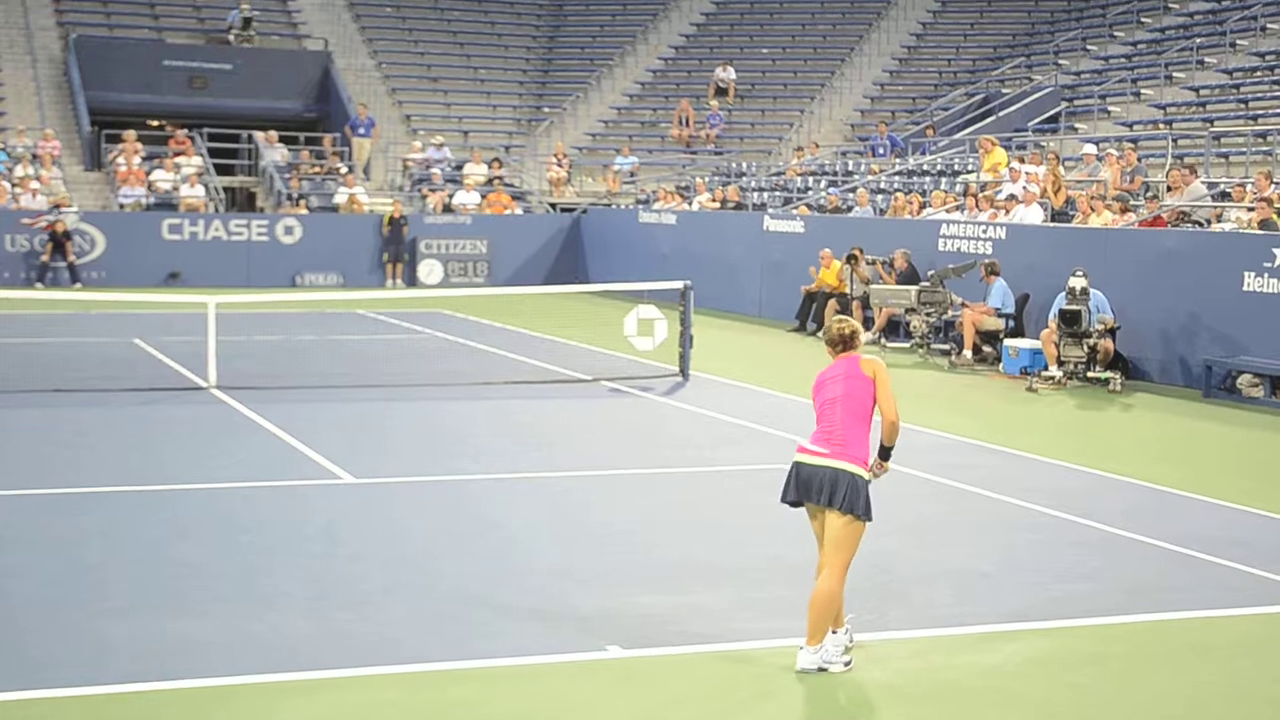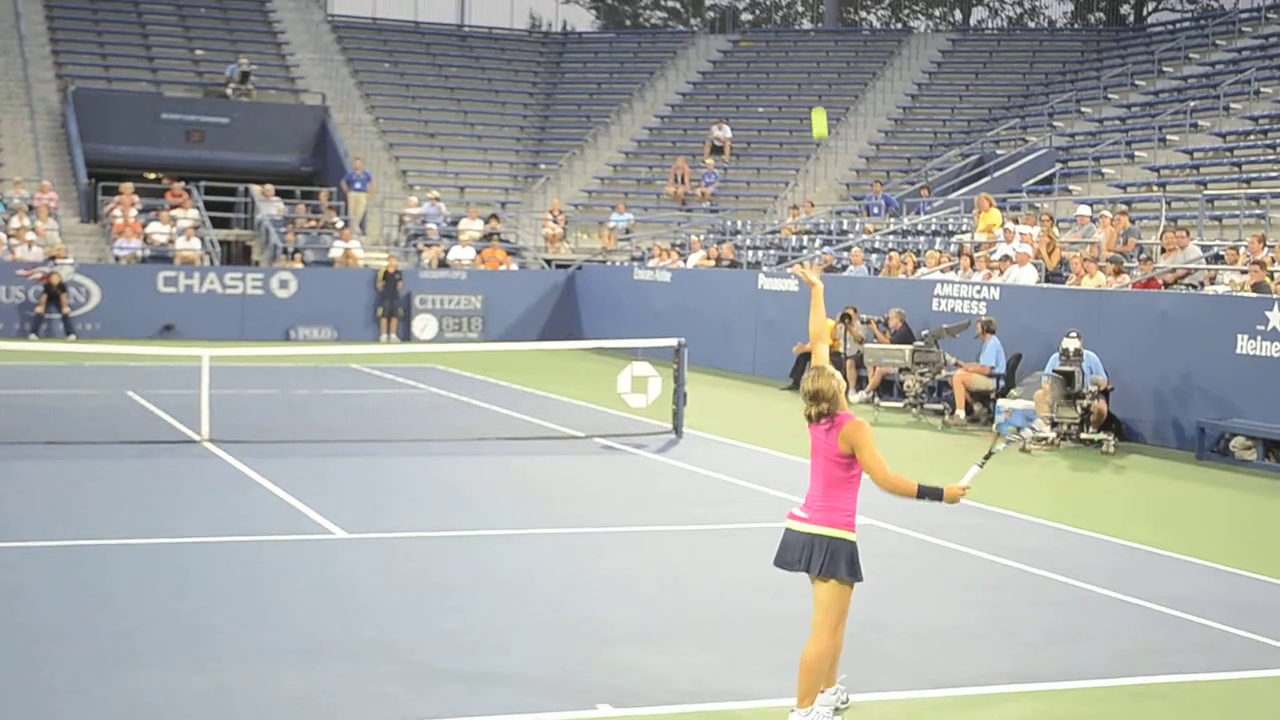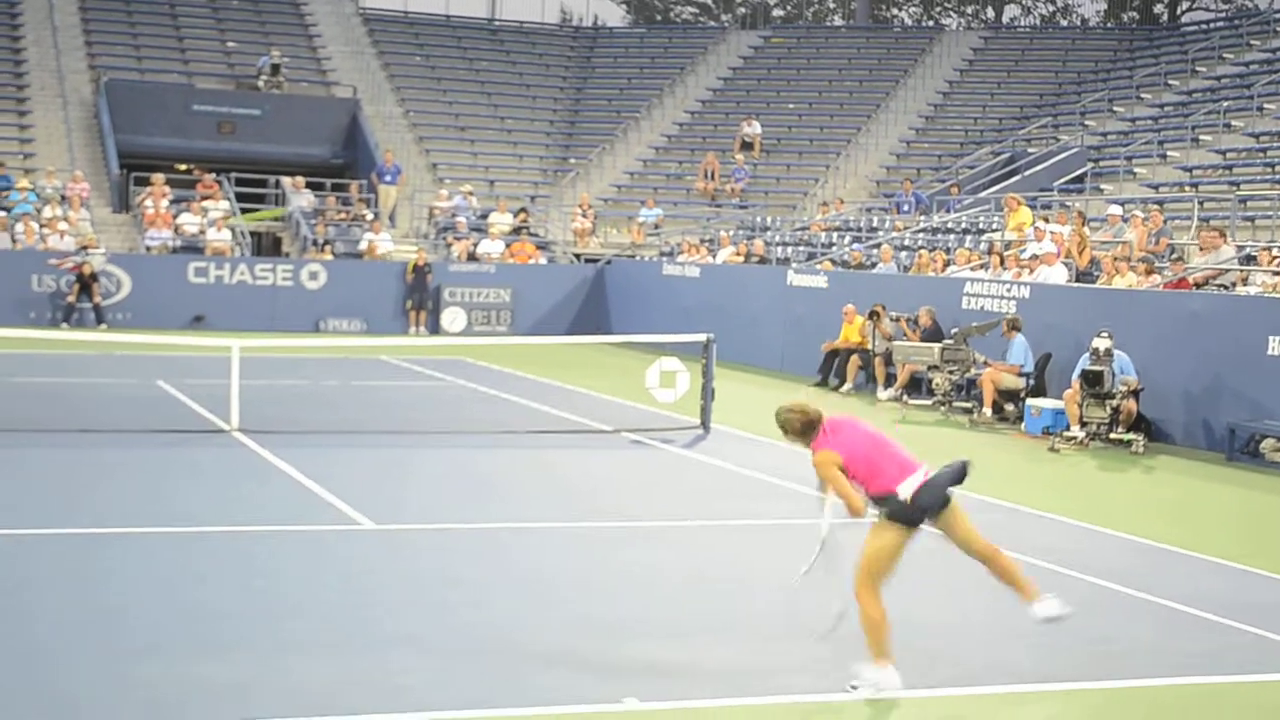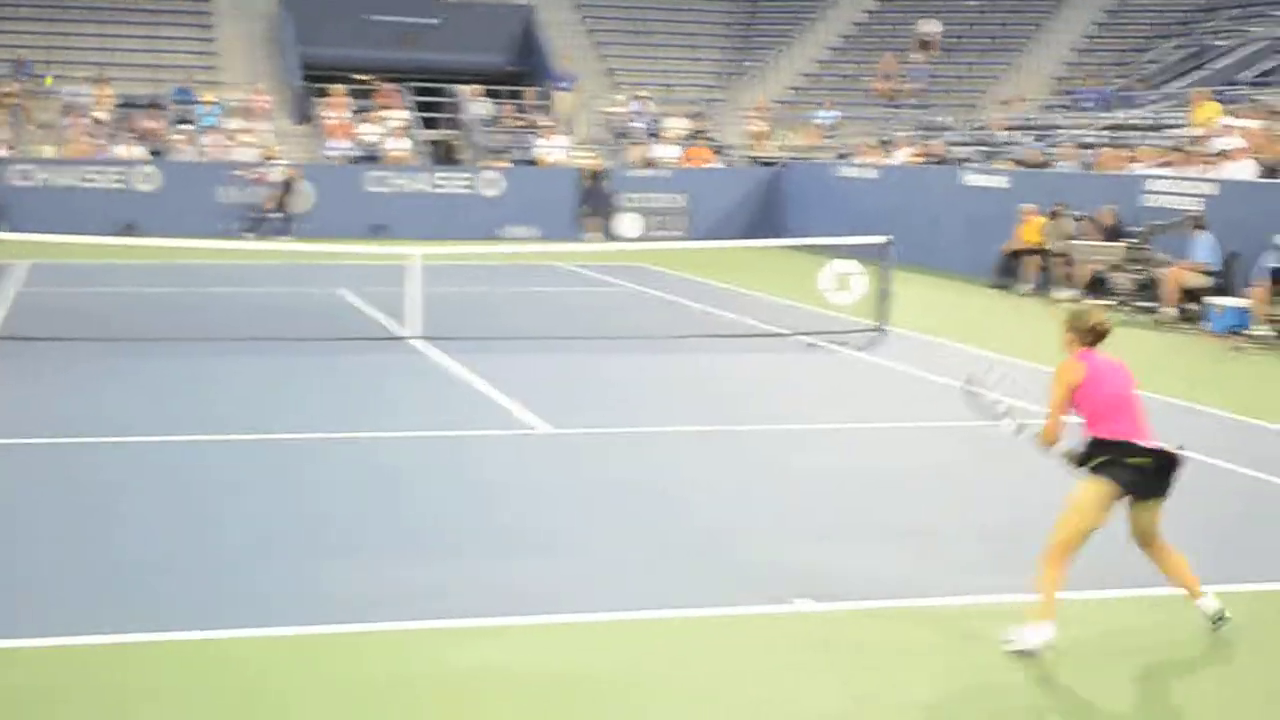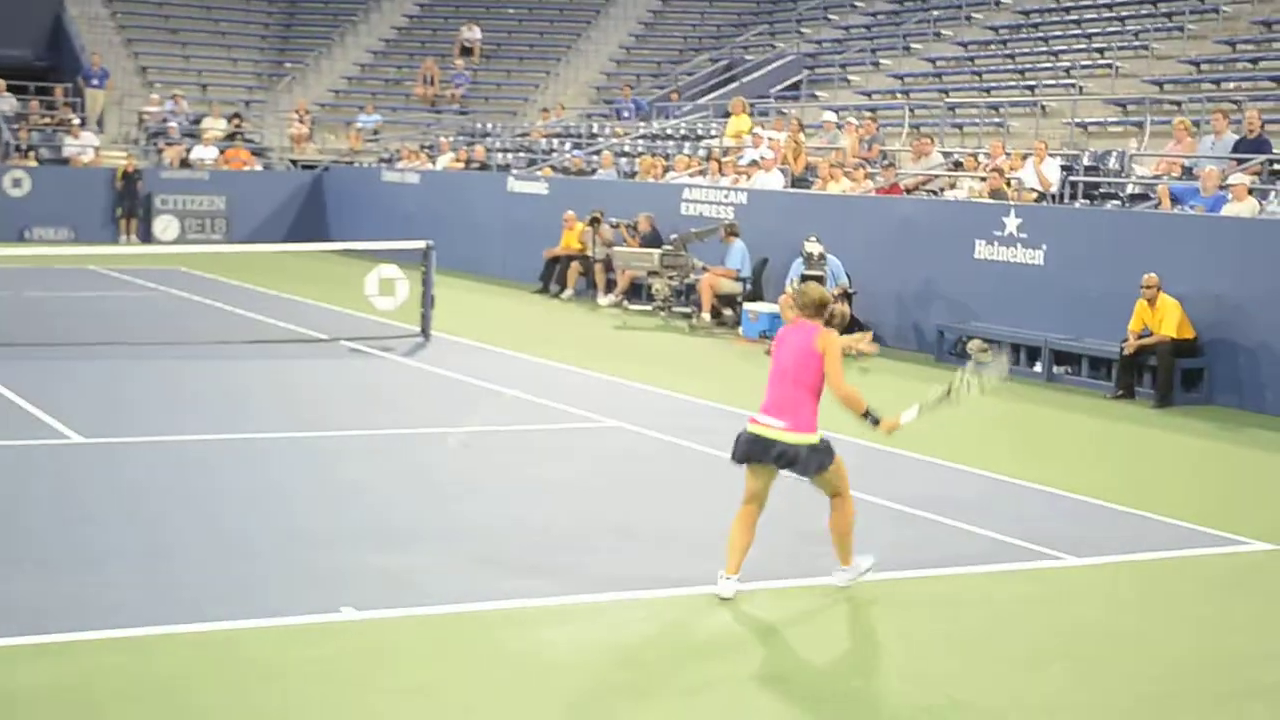
dt=1s
person 1, frame 1
left shoulder: (822, 378)
right shoulder: (873, 365)
right elbow: (891, 419)
right wrist: (883, 457)
left hip: (808, 463)
right hip: (844, 472)
left knee: (829, 559)
right knee: (835, 569)
left ankle: (836, 631)
right ankle: (812, 650)
person 1, frame 2
left shoulder: (816, 418)
right shoulder: (853, 429)
left elbow: (818, 345)
right elbow: (886, 481)
left wrist: (816, 288)
right wrist: (940, 494)
left hip: (804, 528)
right hip: (831, 537)
left knee: (834, 618)
right knee: (825, 631)
person 1, frame 3
left shoulder: (822, 457)
right shoulder: (837, 422)
left elbow: (857, 506)
left hip: (901, 502)
right hip: (924, 483)
left knee: (865, 587)
right knee: (980, 547)
left ankle: (882, 669)
right ankle: (1039, 600)
person 1, frame 4
left shoulder: (1070, 367)
right shoulder: (1117, 366)
left elbow: (1052, 433)
left wrist: (1045, 439)
left hip: (1119, 461)
right hip: (1155, 460)
left knee: (1059, 549)
right knee: (1149, 540)
left ankle: (1040, 626)
right ankle: (1205, 601)
person 1, frame 5
left shoulder: (783, 334)
right shoulder: (828, 338)
right elbow: (841, 392)
left wrist: (844, 344)
right wrist: (876, 419)
left hip: (760, 433)
right hip: (799, 439)
left knee: (750, 505)
right knee: (840, 494)
left ankle: (730, 577)
right ankle: (846, 567)
